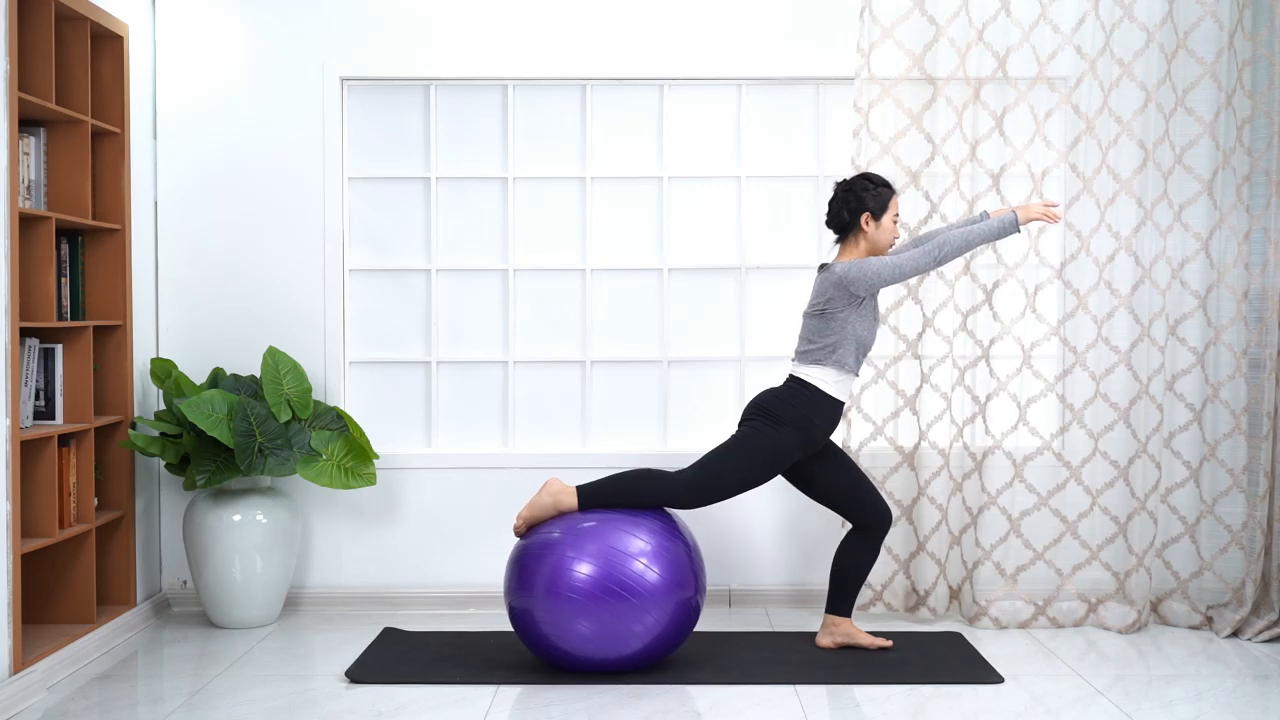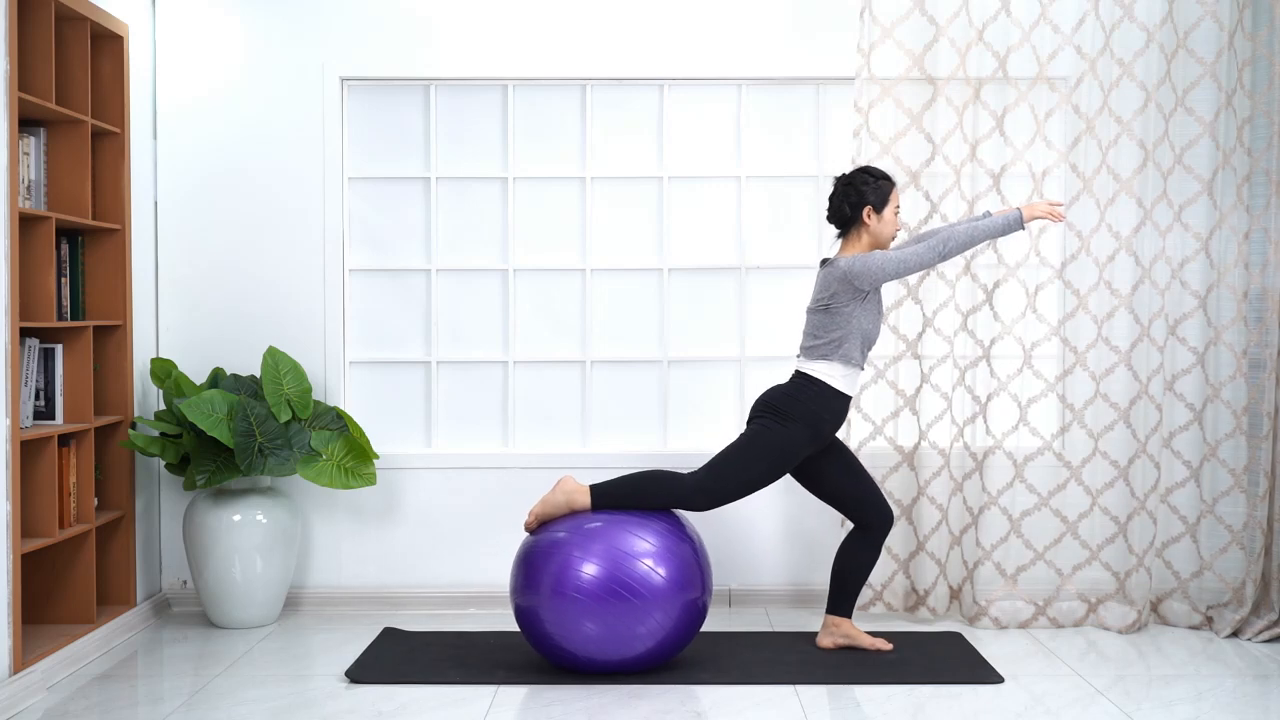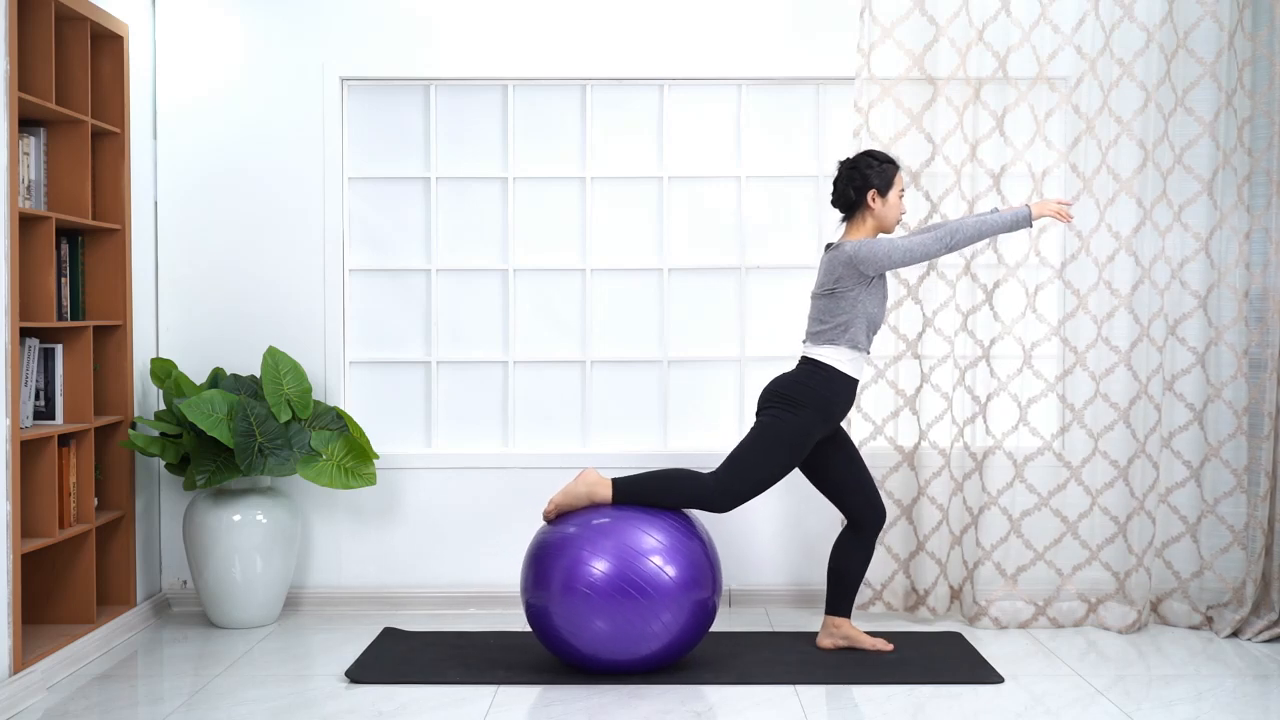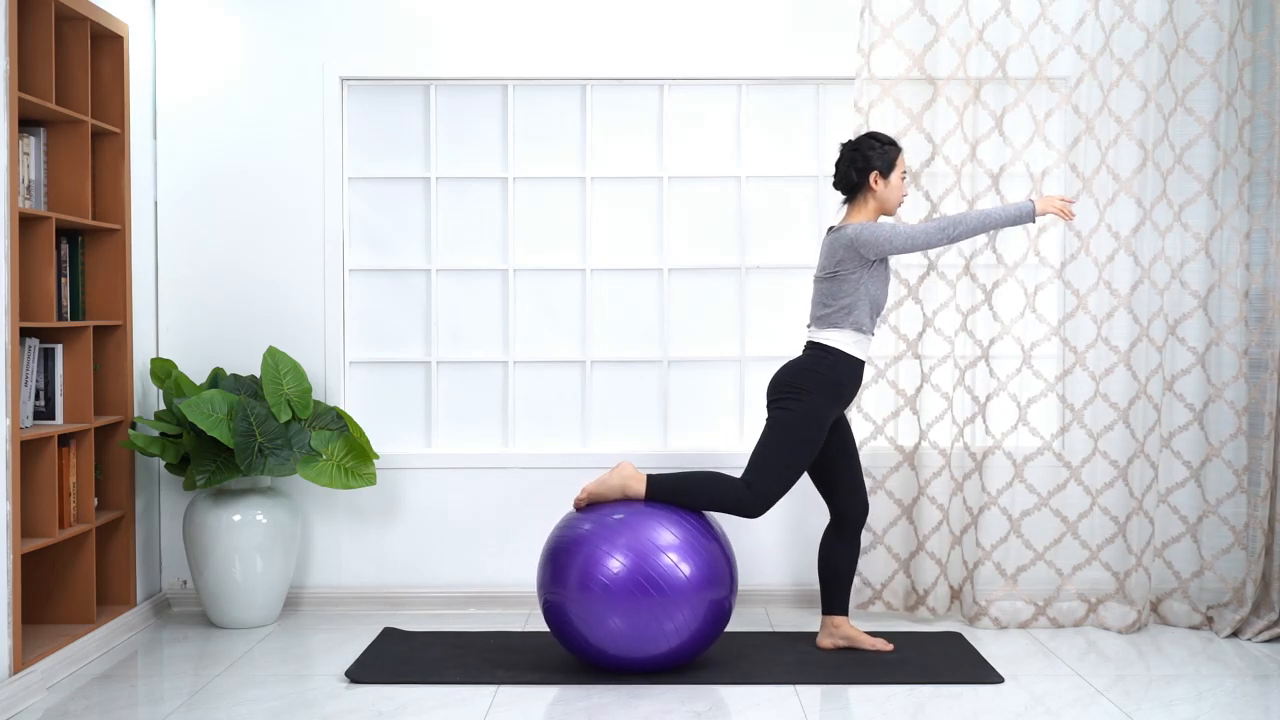
dt=0.4s
person 1, frame 1
left shoulder: (854, 271)
right shoulder: (848, 276)
left elbow: (928, 246)
right elbow: (936, 254)
left wrist: (995, 215)
right wrist: (1012, 220)
left hip: (802, 428)
right hip: (785, 420)
left knee: (873, 518)
right knee: (686, 488)
left ankle: (836, 625)
right ankle: (567, 496)
person 1, frame 2
left shoulder: (856, 266)
right shoulder: (852, 271)
left elbow: (929, 244)
right elbow: (937, 250)
left wrist: (999, 215)
right wrist: (1017, 217)
left hip: (808, 424)
right hip: (794, 416)
left knee: (875, 517)
right knee: (698, 490)
left ankle: (837, 626)
right ankle: (579, 496)
person 1, frame 3
left shoulder: (858, 253)
right shoulder: (856, 255)
left elbow: (932, 238)
right elbow: (942, 242)
left wrist: (1013, 214)
right wrist: (1025, 214)
left hip: (814, 409)
right hip: (802, 403)
left knee: (867, 515)
right knee: (722, 490)
left ankle: (836, 626)
right ankle: (600, 489)
person 1, frame 4
left shoulder: (857, 235)
right shoulder: (859, 237)
left elbow: (937, 232)
right elbow: (943, 231)
left wrist: (1020, 211)
right wrist: (1029, 209)
left hip: (820, 392)
right hip: (811, 389)
left knee: (850, 510)
right knee: (753, 496)
left ankle: (835, 626)
right ankle: (634, 484)
